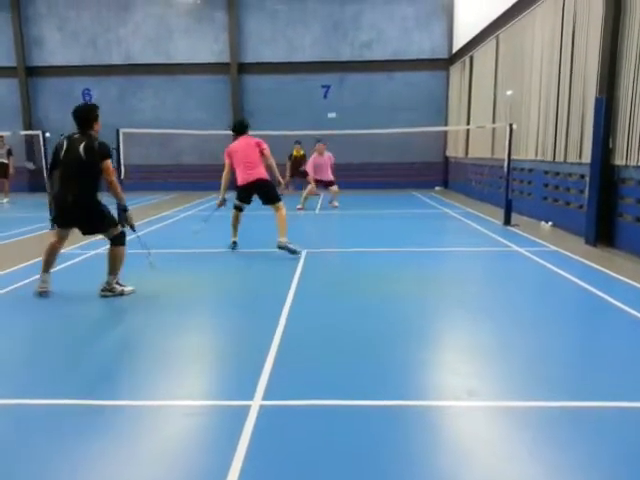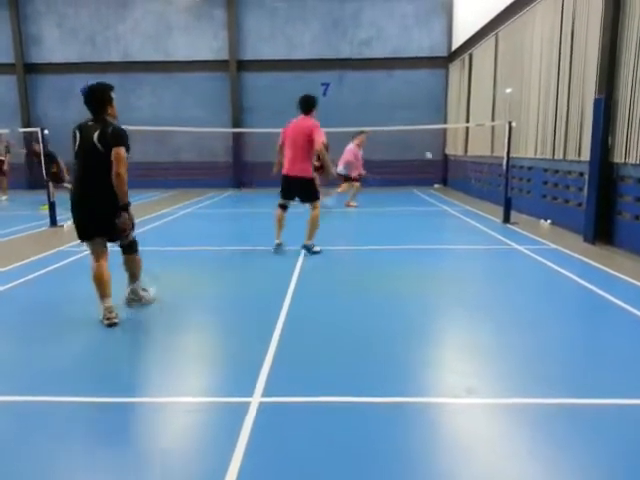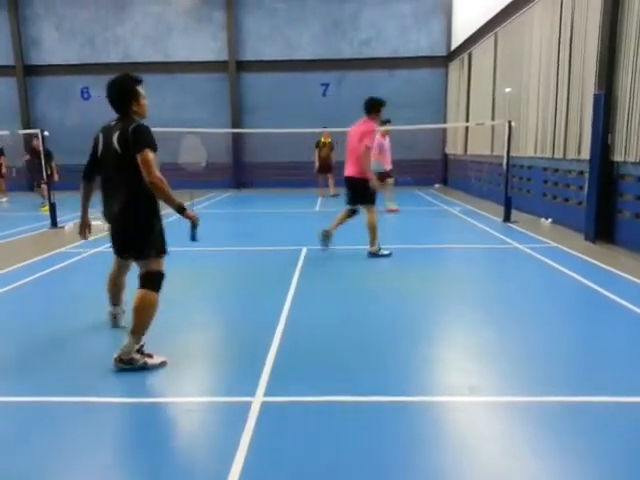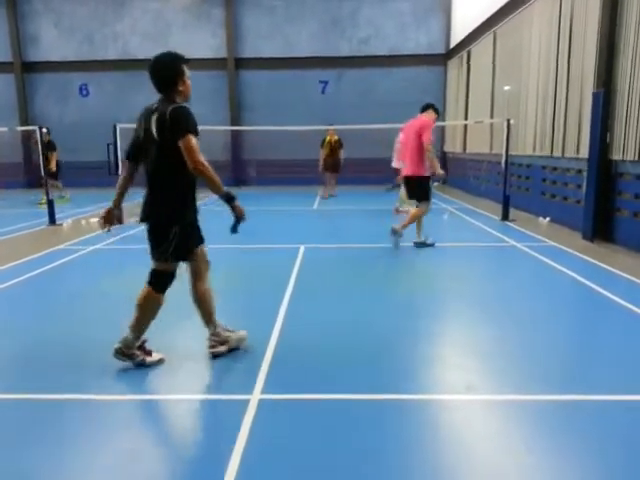
dt=0.5s
person 1, frame 1
left shoulder: (63, 143)
right shoulder: (99, 147)
left elbow: (52, 174)
right elbow: (111, 181)
left wrist: (55, 198)
right wrist: (124, 209)
left hip: (62, 202)
right hip: (87, 203)
left knee: (58, 240)
right knee: (118, 236)
left ankle: (43, 281)
right ankle: (111, 284)
person 1, frame 2
left shoulder: (78, 131)
right shoulder: (115, 133)
right elbow: (119, 172)
right wrist: (124, 208)
left hip: (81, 203)
right hip: (109, 201)
left knee: (99, 257)
right knee: (129, 245)
left ankle: (108, 309)
right ankle: (136, 291)
person 1, frame 3
left shoulder: (102, 134)
right shoulder: (138, 131)
left elbow: (88, 179)
right elbow: (152, 178)
left wrist: (84, 216)
right wrist: (181, 209)
left hip: (115, 213)
right hip: (140, 214)
left knee: (121, 263)
right knee: (152, 277)
left ankle: (116, 312)
right ankle: (129, 351)
person 1, frame 4
left shoulder: (149, 114)
right shoulder: (178, 113)
left elbow: (131, 164)
right elbow: (196, 164)
left wrist: (116, 205)
right wrist: (229, 199)
left hip: (163, 206)
right hip: (173, 209)
left knee: (200, 267)
right knee: (162, 276)
left ankle: (216, 335)
right ankle: (129, 345)
person 2, frame 1
left shoulder: (230, 148)
right shoulder: (256, 141)
left elbow: (227, 172)
right elbow: (268, 156)
left wrist: (222, 195)
right wrist: (278, 176)
left hip: (243, 182)
right hip: (260, 179)
left knee: (237, 209)
right knee: (279, 208)
left ankle: (234, 240)
right ankle: (282, 240)
person 2, frame 2
left shoulder: (289, 125)
right shoulder: (314, 125)
left elbow: (280, 147)
right elbow: (319, 149)
left wrist: (277, 165)
right wrist: (330, 168)
left hip: (288, 173)
right hip: (305, 174)
left knee: (282, 206)
right knee: (315, 207)
left ankle: (278, 241)
right ankle: (308, 243)
person 2, frame 3
left shoulder: (355, 126)
right shoulder: (370, 127)
right elbow: (364, 153)
right wrist: (371, 177)
left hip: (349, 174)
right hip: (361, 175)
left knee: (352, 209)
right knee: (371, 210)
left ankle: (329, 231)
right ankle: (374, 248)
person 2, frame 4
left shoulder: (409, 124)
right shoulder: (426, 122)
left elbow: (403, 149)
right elbow: (427, 147)
left wrist: (403, 170)
right wrist: (436, 168)
left hip: (408, 171)
right hip: (419, 172)
left knee: (421, 205)
right knee: (424, 207)
left ankle: (419, 239)
right ankle: (398, 229)
